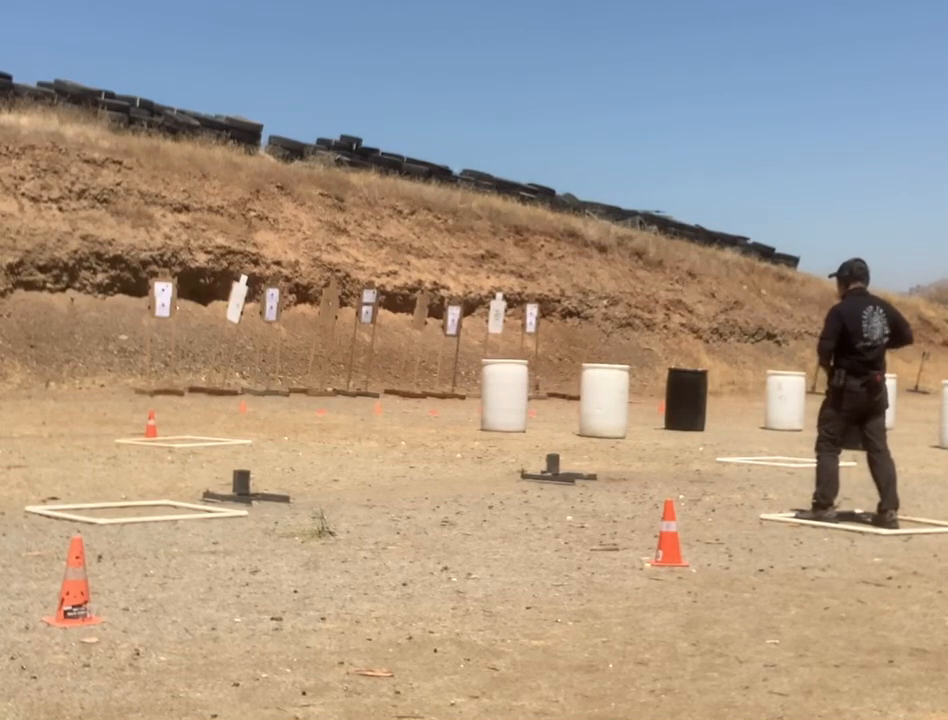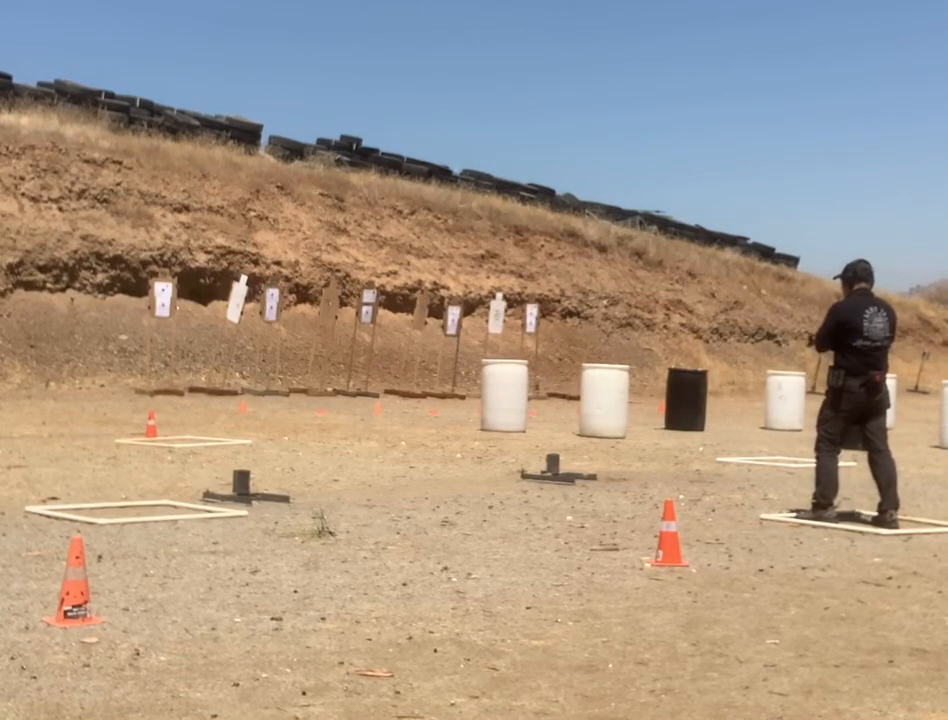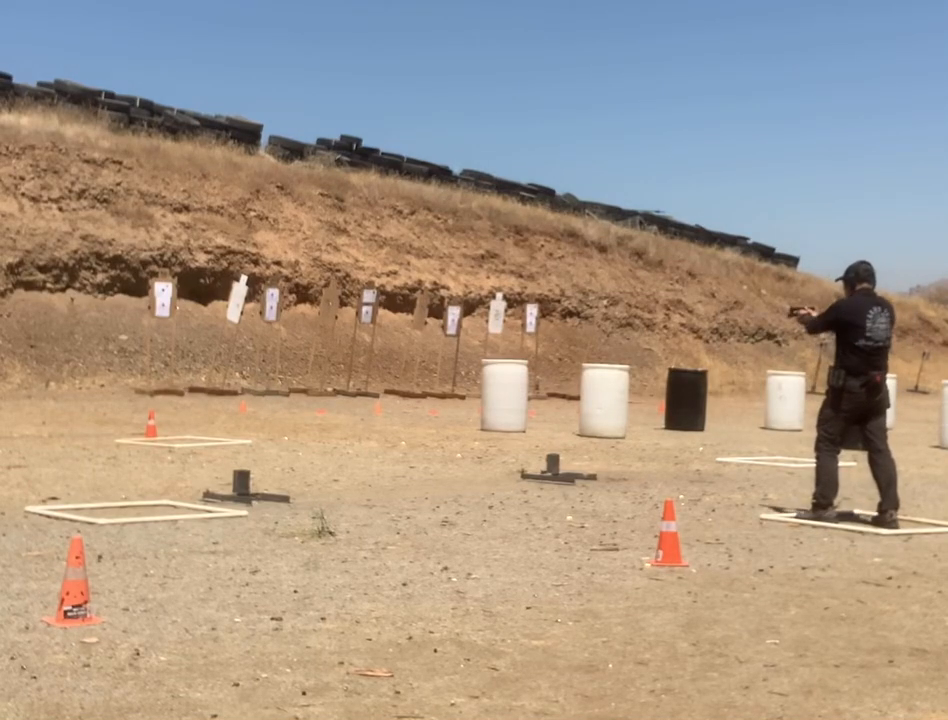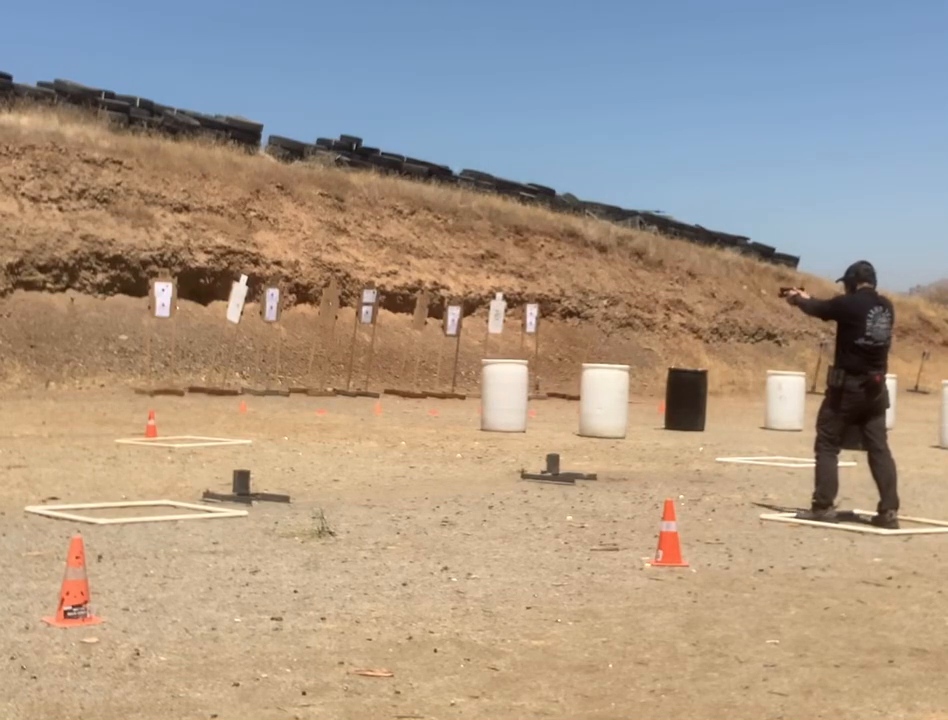
dt=0.2s
person 1, frame 1
left shoulder: (841, 311)
right shoulder: (884, 308)
left elbow: (826, 349)
right elbow: (907, 336)
left wrist: (826, 363)
left hip: (846, 388)
right hip: (875, 389)
left knee: (828, 447)
right knee: (878, 449)
left ankle: (824, 507)
right ankle: (889, 511)
person 1, frame 2
left shoulder: (843, 309)
right shoulder: (887, 310)
left elbow: (821, 344)
left wrist: (817, 339)
left hip: (847, 388)
right hip: (876, 389)
left knee: (827, 446)
right knee: (879, 449)
left ankle: (824, 507)
right ankle: (889, 511)
person 1, frame 3
left shoulder: (847, 306)
right shoulder: (887, 308)
left elbow: (817, 326)
left wrist: (806, 317)
right wrist: (815, 315)
left hip: (847, 387)
right hip: (876, 389)
left knee: (827, 446)
right knee: (879, 449)
left ankle: (823, 507)
right ankle: (889, 511)
person 1, frame 4
left shoulder: (849, 304)
right shoulder: (886, 306)
left elbow: (818, 309)
left wrist: (798, 299)
right wrist: (808, 298)
left hip: (847, 387)
right hip: (875, 388)
left knee: (827, 446)
right knee: (879, 449)
left ankle: (823, 507)
right ankle: (889, 511)
